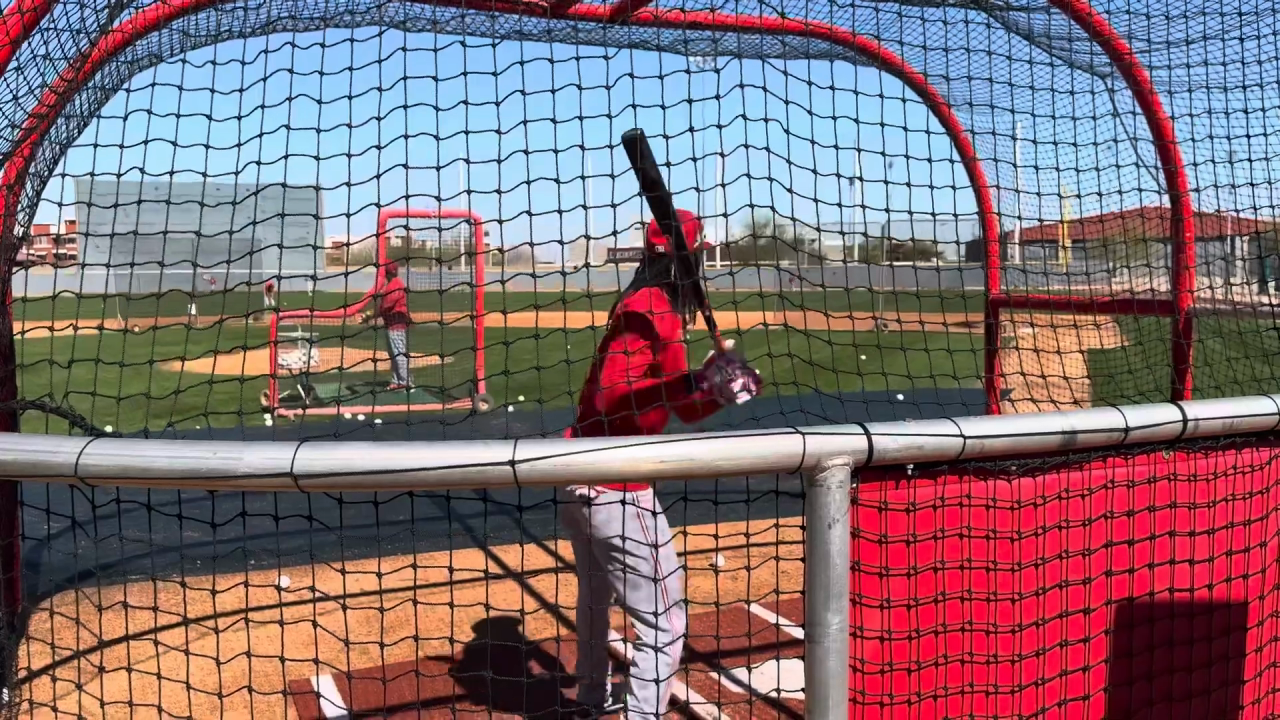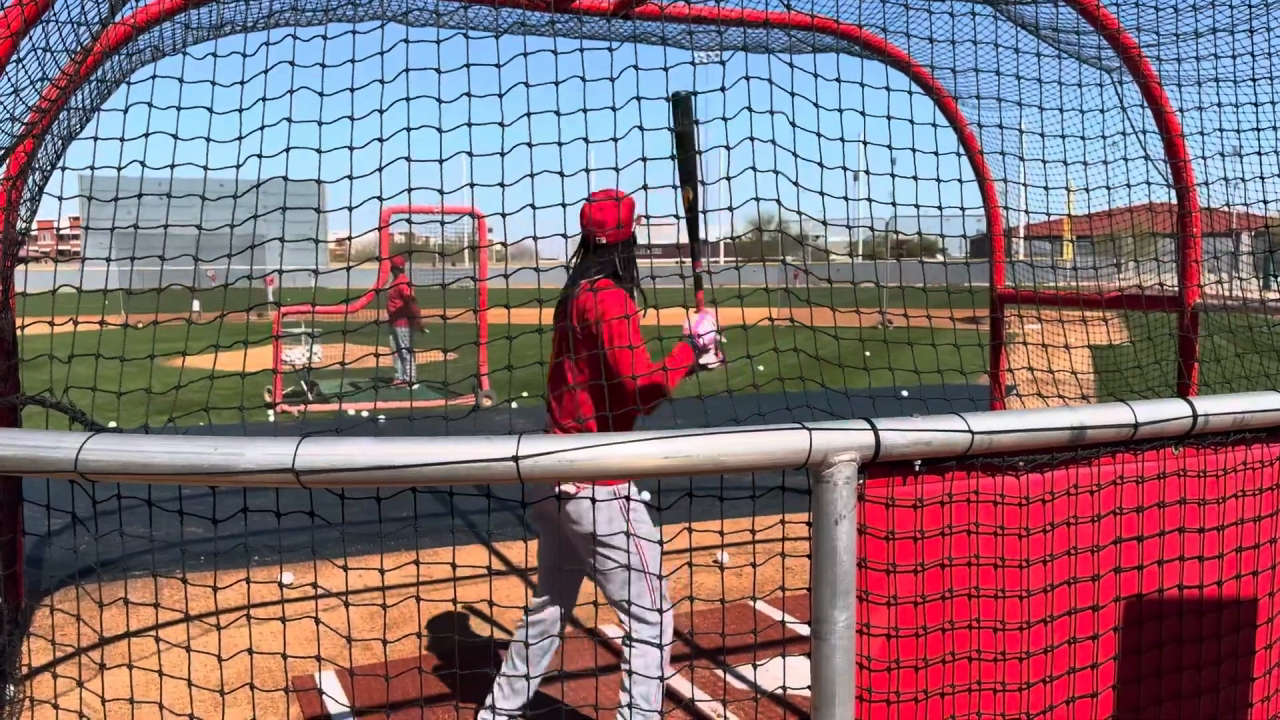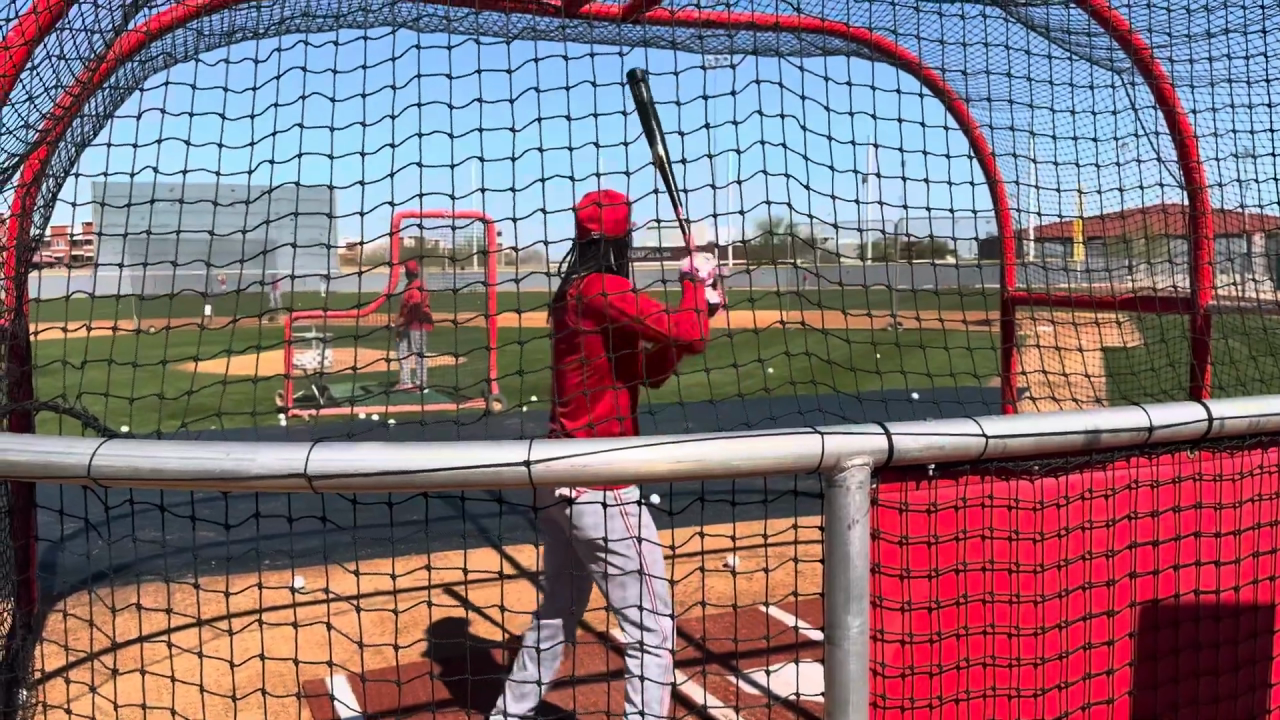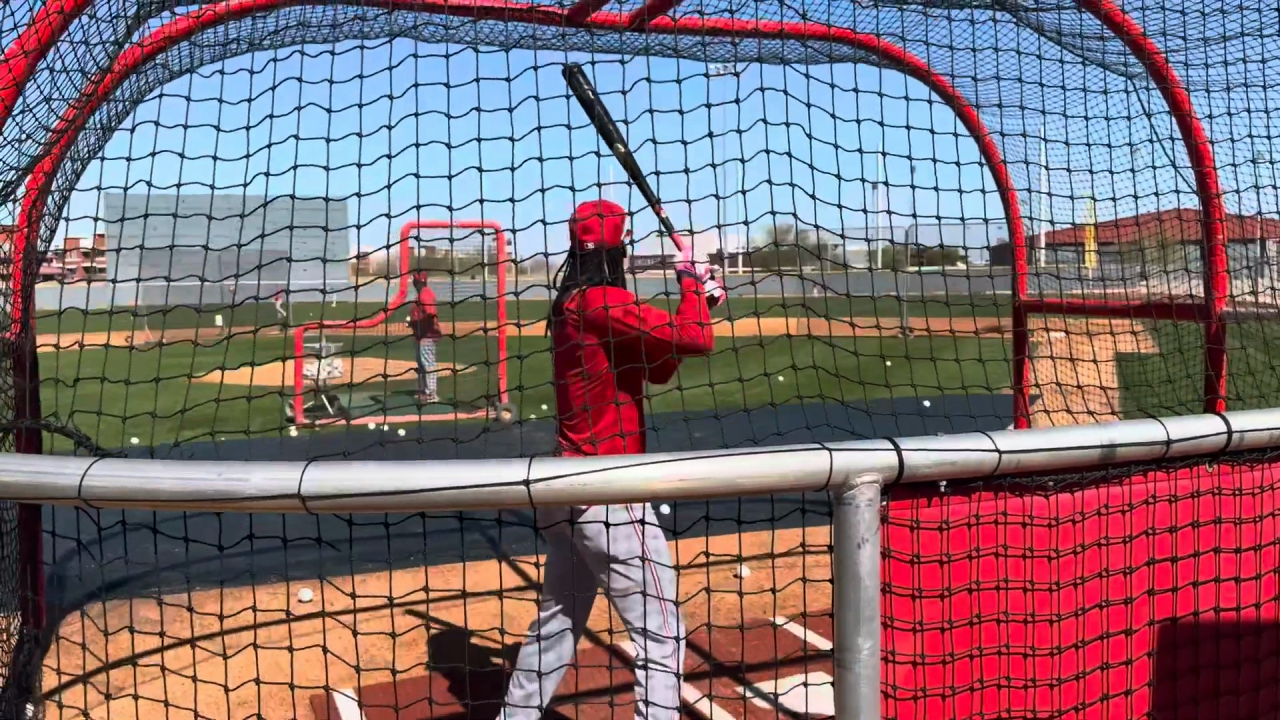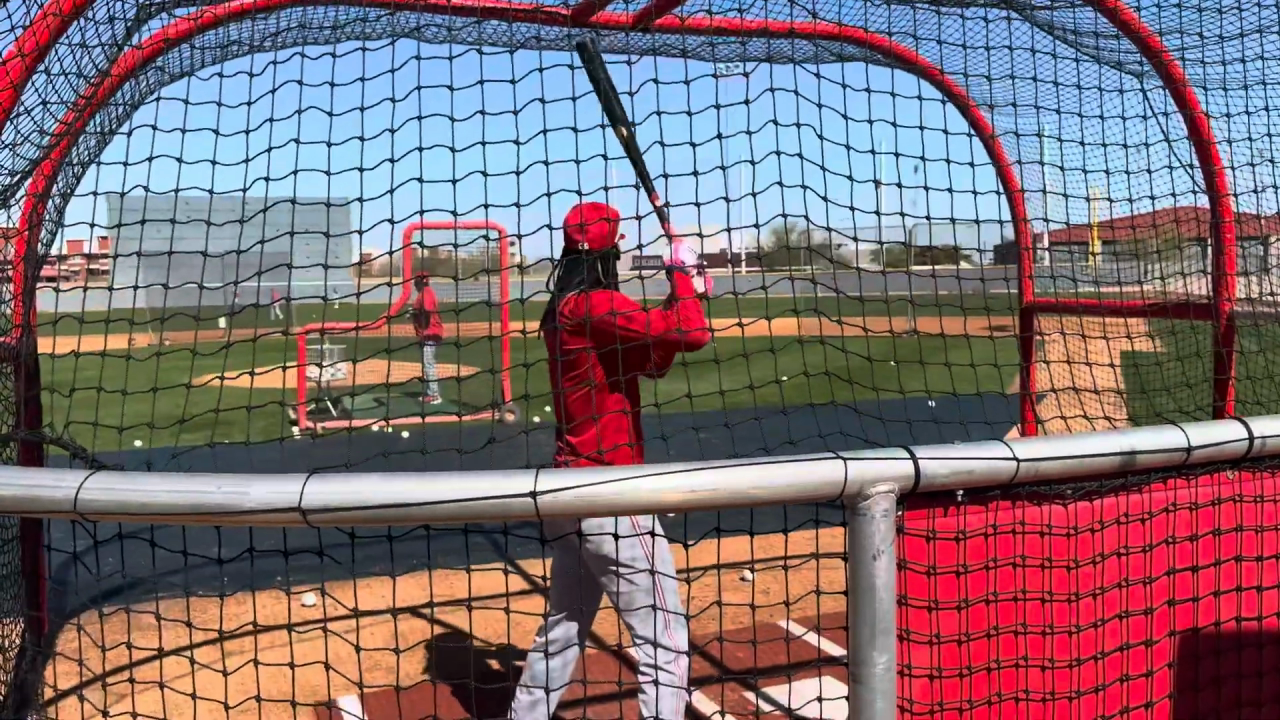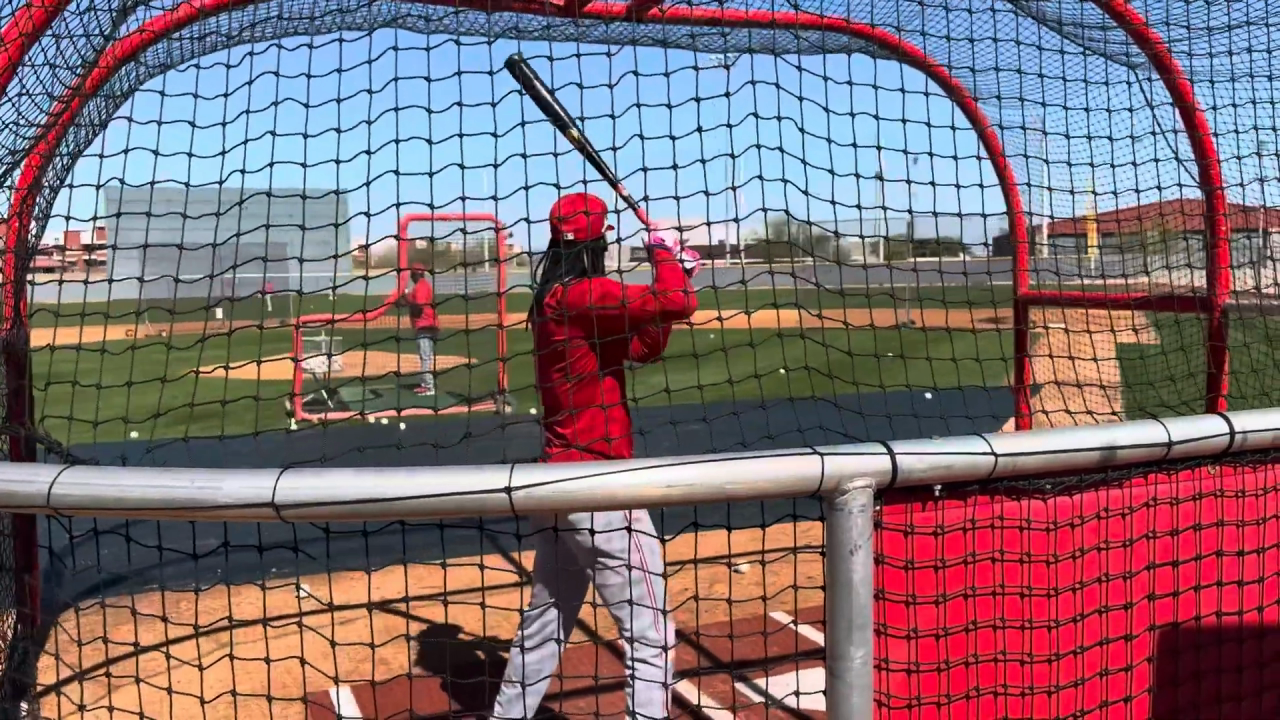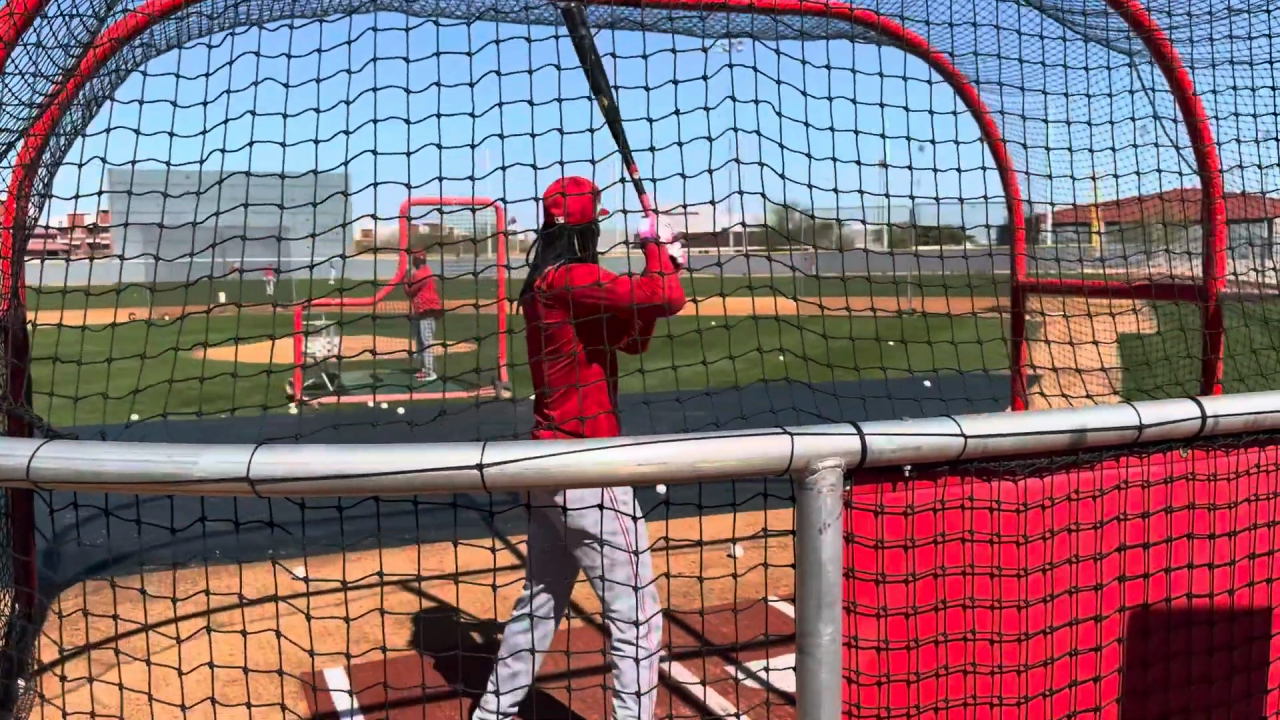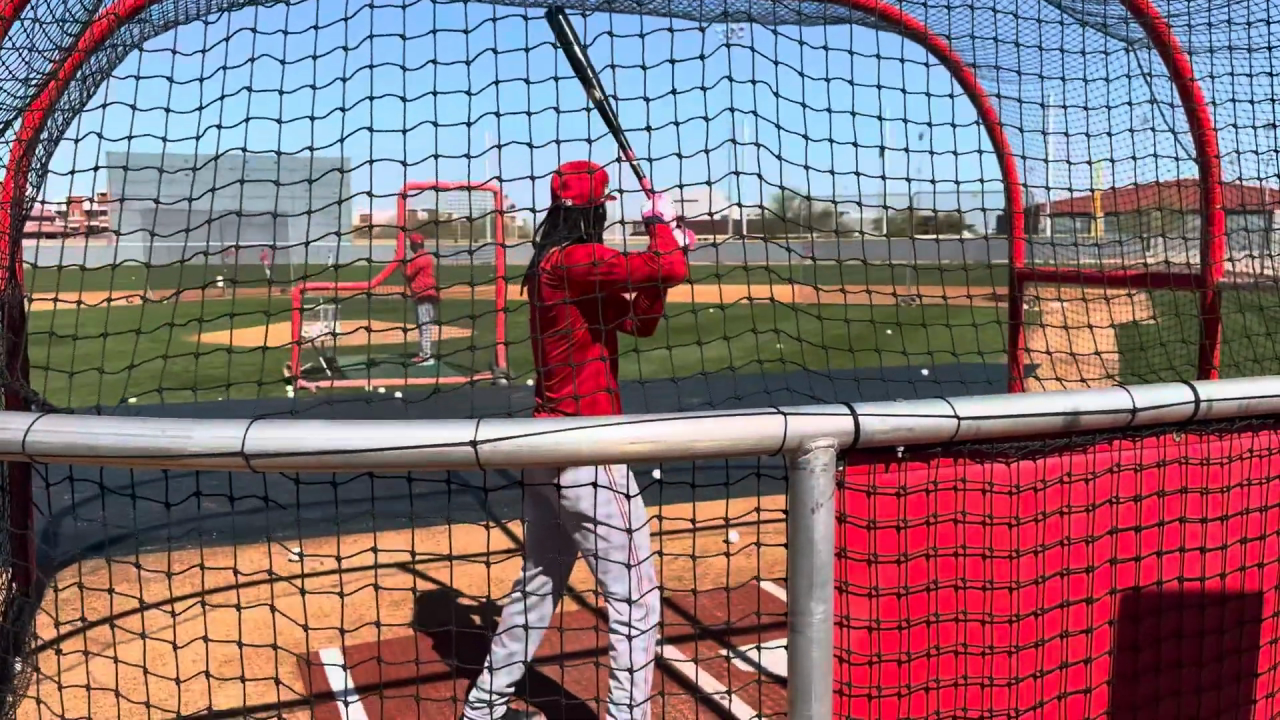
dt=0.5s
person 1, frame 1
left shoulder: (664, 312)
right shoulder: (648, 309)
left elbow: (685, 407)
right elbow: (611, 398)
left wrist: (720, 389)
right wrist: (693, 382)
left hip: (583, 480)
right hip: (615, 487)
left knee: (596, 596)
right knee: (663, 624)
person 1, frame 2
left shoulder: (577, 295)
right shoulder: (607, 298)
right elbow: (643, 390)
left wrist: (687, 357)
right wrist: (690, 345)
left hip: (554, 476)
right hip: (594, 482)
left knee: (550, 603)
right knee: (650, 617)
person 1, frame 3
left shoulder: (572, 295)
right shoulder: (604, 291)
left elbow: (650, 371)
right elbow: (689, 337)
left wrist: (697, 306)
right wrist: (694, 281)
left hip: (560, 479)
right hip: (597, 485)
left knee: (558, 609)
right knee: (651, 624)
person 1, frame 4
left shoulder: (571, 306)
right shoulder: (602, 303)
left elbow: (658, 367)
right elbow: (697, 340)
left wrist: (694, 299)
right wrist: (689, 278)
right hip: (605, 497)
left knee: (556, 622)
right knee: (661, 634)
person 1, frame 5
left shoulder: (564, 309)
right shoulder: (597, 305)
left elbow: (652, 360)
right elbow: (693, 334)
left wrist: (680, 296)
right wrist: (680, 271)
left knee: (563, 629)
right knee: (665, 640)
person 1, frame 6
left shoulder: (554, 299)
right shoulder: (584, 294)
left elbow: (644, 345)
right elbow: (679, 304)
left wrist: (670, 274)
right wrist: (661, 250)
left knee: (546, 620)
right knee: (652, 633)
person 1, frame 7
left shoulder: (543, 284)
right shoulder: (572, 279)
left elbow: (632, 337)
right elbow: (668, 299)
left wrist: (658, 265)
right wrist: (654, 243)
left knee: (540, 603)
right knee: (637, 617)
person 1, frame 8
left shoulder: (554, 265)
right shoulder: (575, 260)
left elbow: (640, 320)
right elbow: (670, 270)
left wrist: (666, 245)
right wrist: (660, 223)
left knee: (537, 584)
right knee: (636, 598)
